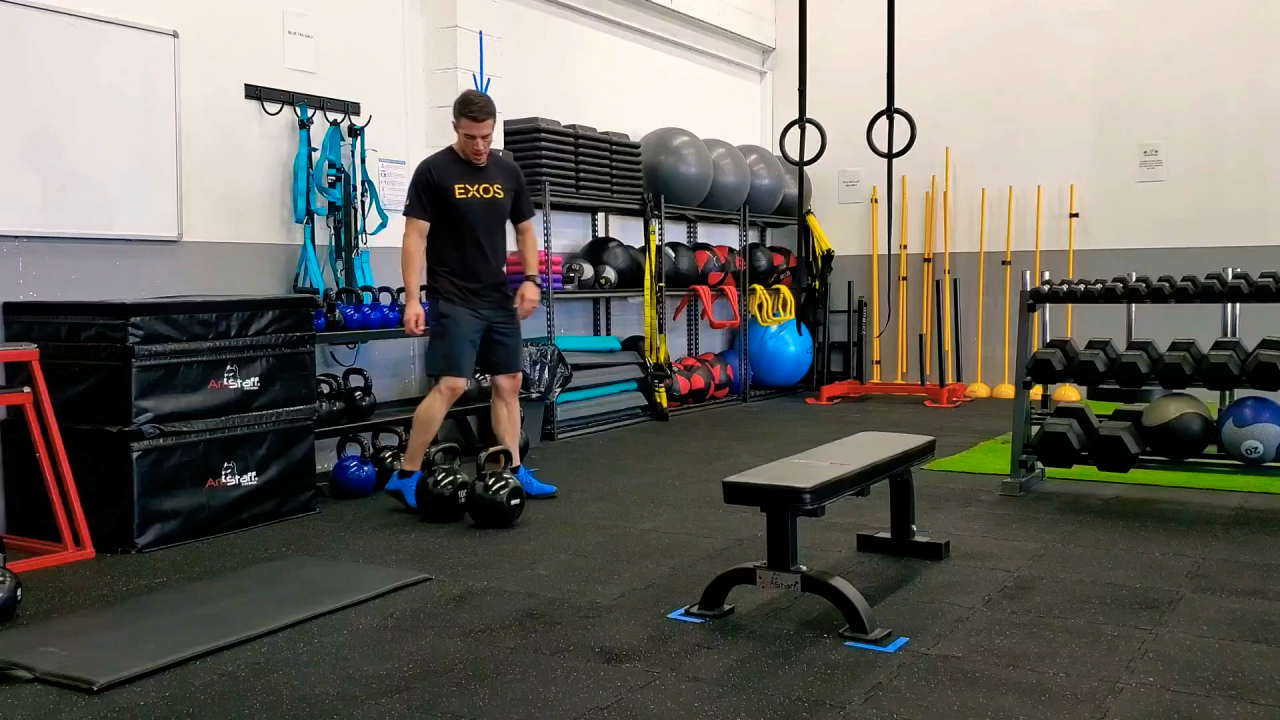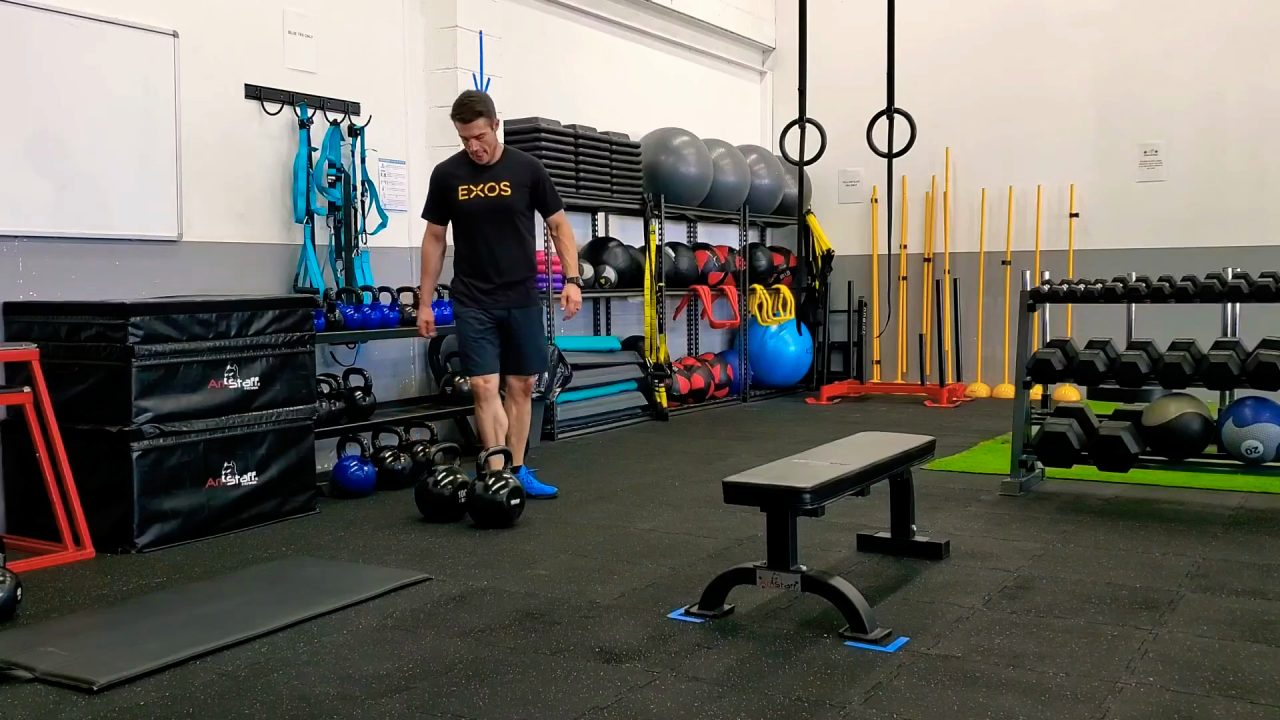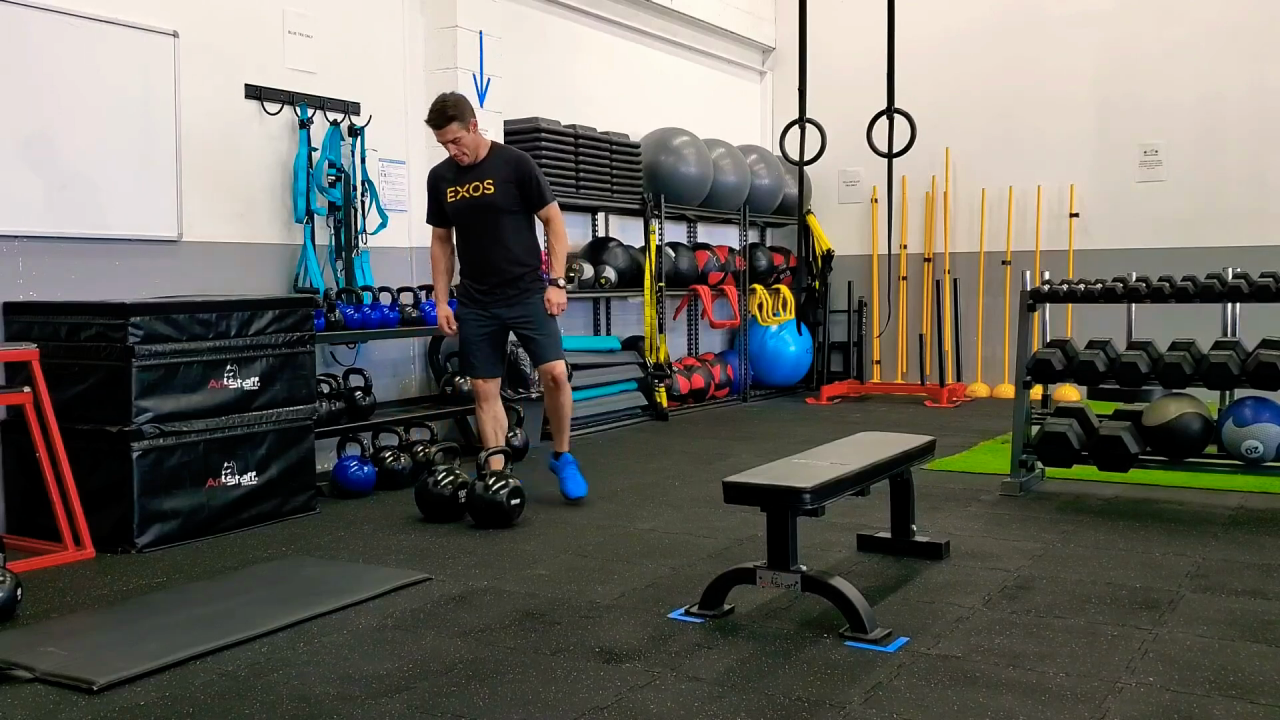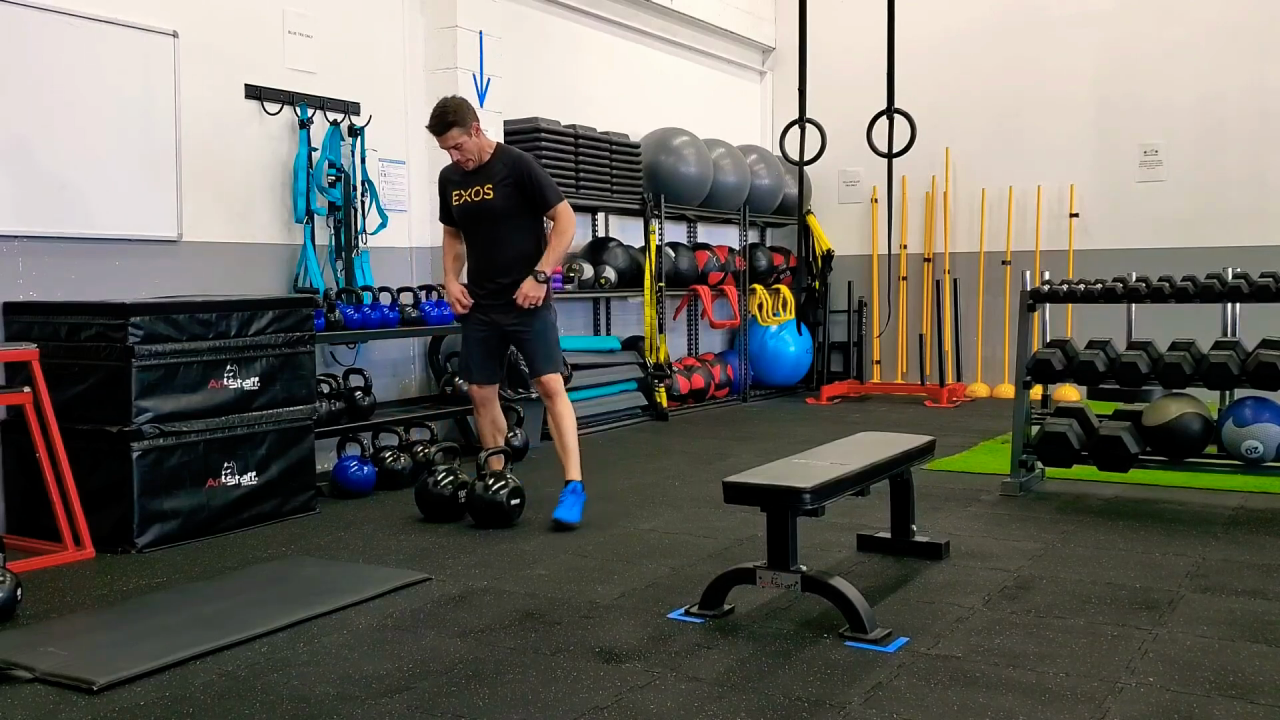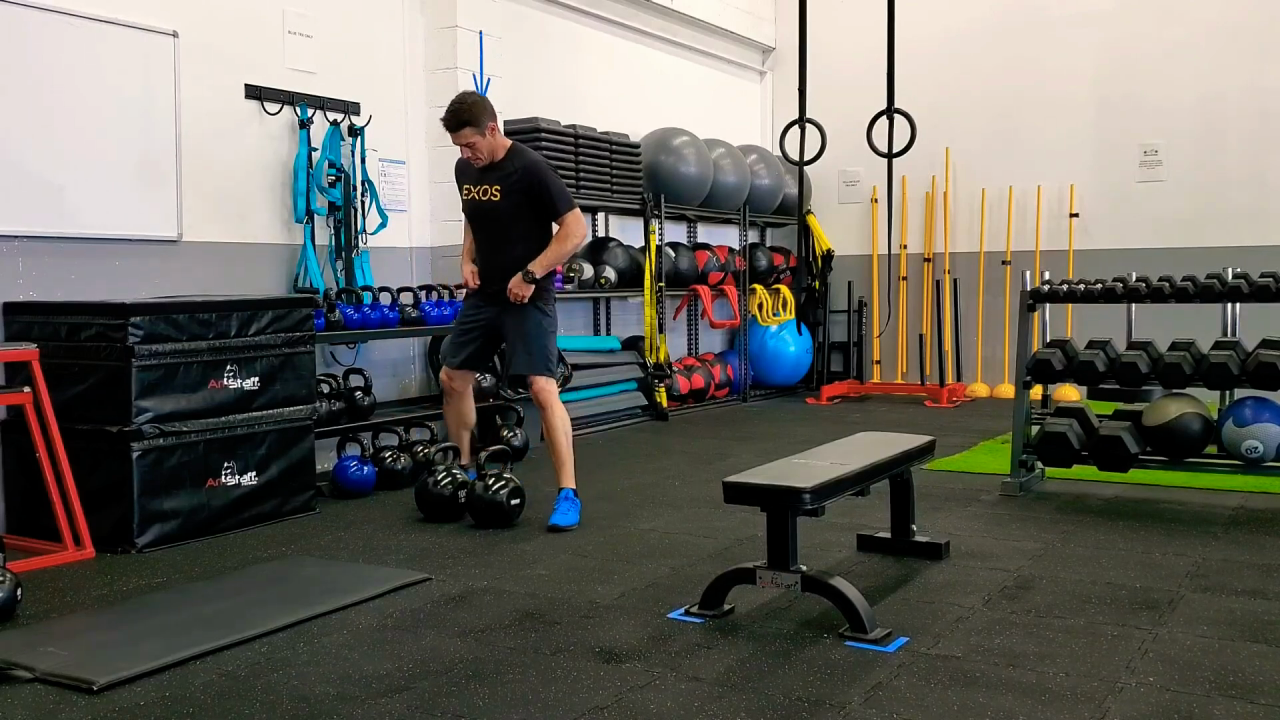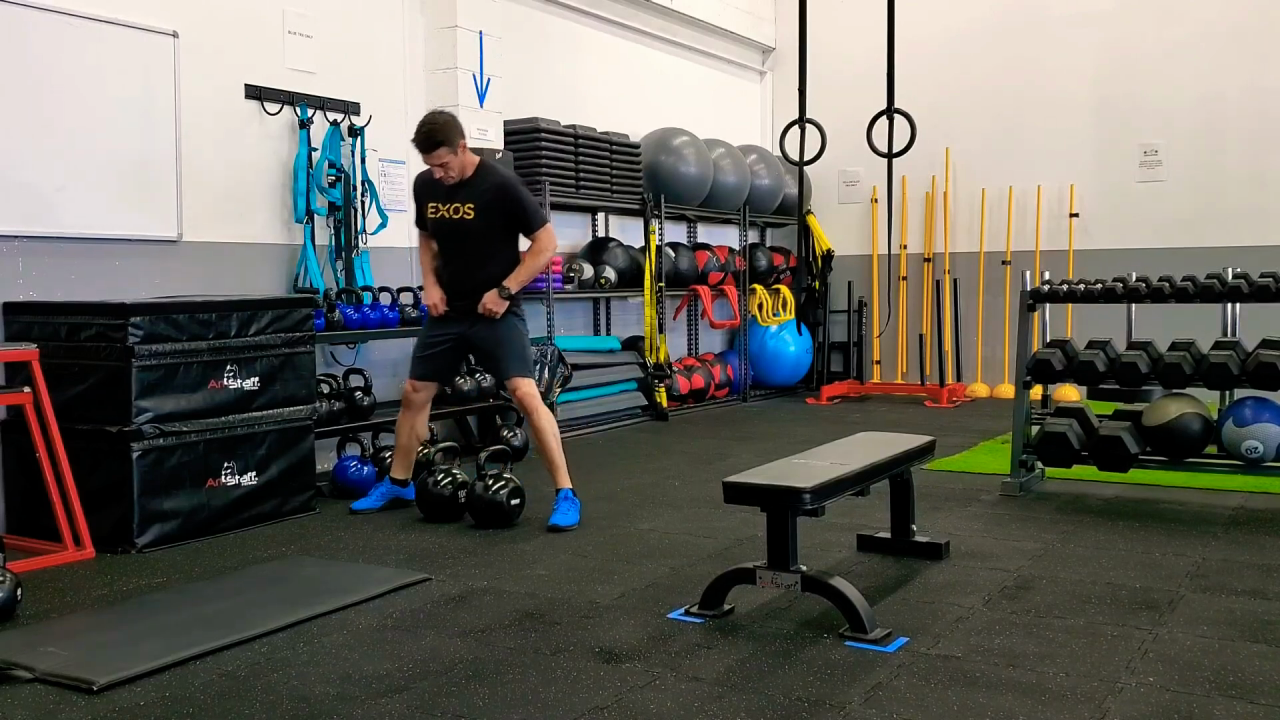
dt=0.3s
person 1, frame 1
left shoulder: (508, 172)
right shoulder: (433, 171)
left elbow: (526, 230)
right elbow: (414, 237)
left wrist: (531, 278)
right wrist: (413, 298)
left hip: (499, 299)
right hip: (453, 300)
left knee: (509, 384)
right knee: (451, 386)
left ankle: (515, 471)
right ankle: (405, 475)
person 1, frame 2
left shoulder: (527, 169)
right shoulder: (447, 174)
left elbow: (559, 226)
right elbow: (434, 238)
left wrist: (571, 278)
right wrist: (425, 302)
left hip: (522, 298)
right hip: (474, 300)
left knee: (521, 386)
right knee: (484, 387)
left ankle: (517, 470)
person 1, frame 3
left shoulder: (514, 163)
right shoulder: (440, 177)
left elbow: (554, 222)
right elbow: (441, 239)
left wrist: (556, 281)
right wrist: (441, 297)
left hip: (527, 292)
right hip: (476, 301)
left knee: (555, 372)
right knee: (484, 389)
left ankle: (563, 456)
person 1, frame 4
left shoulder: (518, 165)
right shoulder: (449, 178)
left elbow: (565, 220)
left wrist: (539, 275)
right wrist: (452, 281)
left hip: (526, 299)
right hip: (480, 304)
left knee: (550, 386)
right knee: (482, 394)
left ankle: (574, 488)
person 1, frame 5
left shoulder: (531, 168)
right shoulder: (466, 169)
left elbow: (574, 229)
left wrist: (530, 276)
right wrist: (468, 260)
left hip: (531, 296)
right hip: (488, 293)
left knee: (542, 390)
right knee: (452, 379)
left ankle: (568, 494)
right ankle: (463, 469)
person 1, frame 6
left shoulder: (501, 186)
right shoulder: (425, 185)
left elbow: (546, 244)
left wrist: (504, 291)
right wrist: (430, 283)
left hip: (497, 310)
right hip: (449, 310)
left knee: (525, 395)
right knee: (415, 394)
left ankle: (566, 494)
right ankle: (398, 483)
